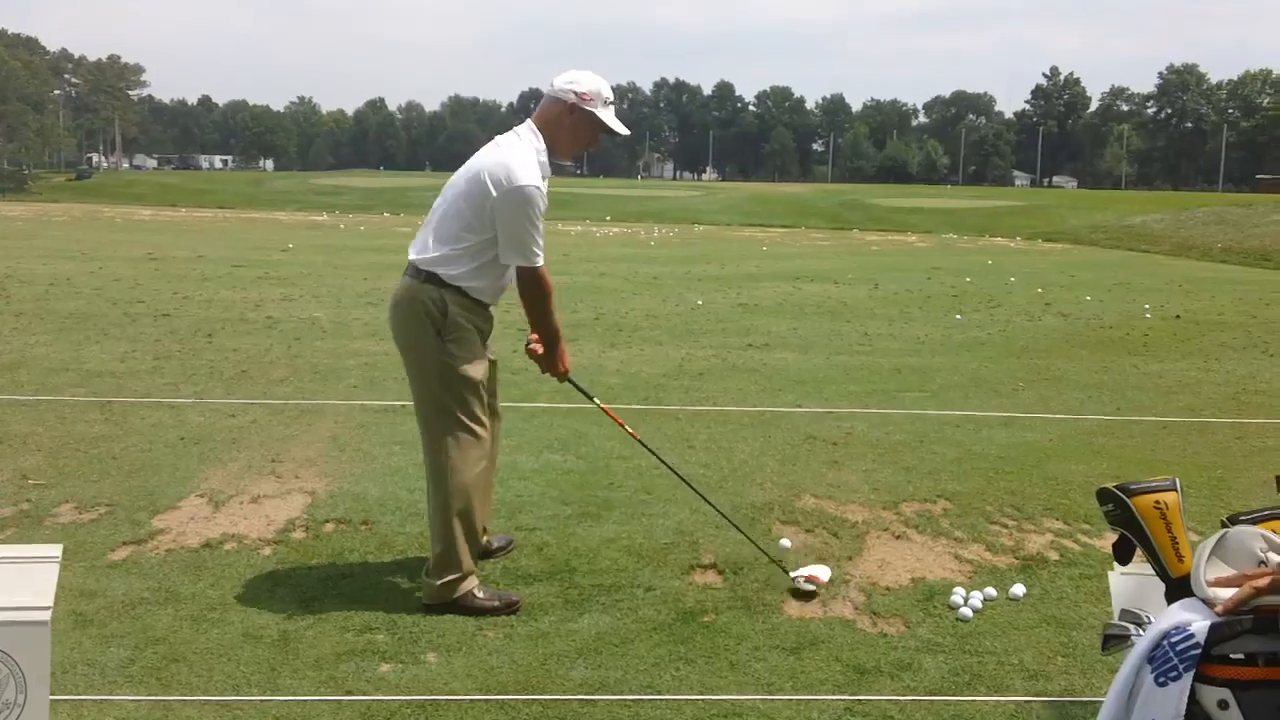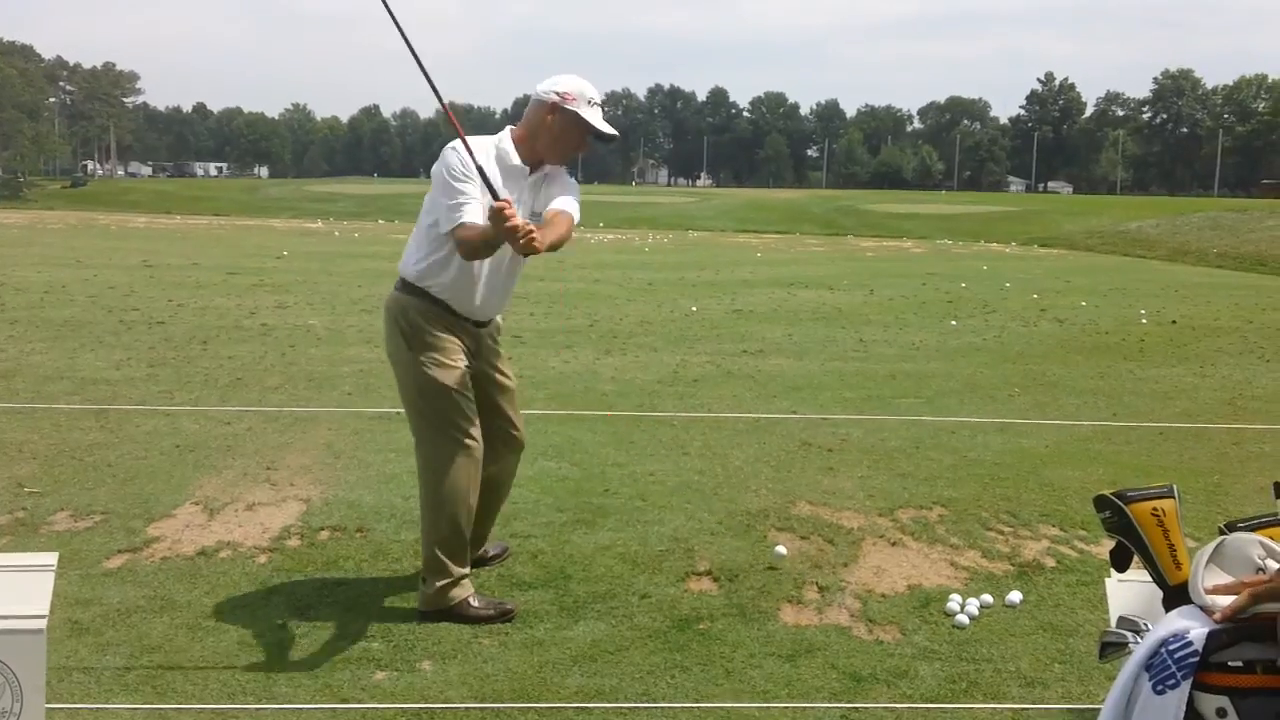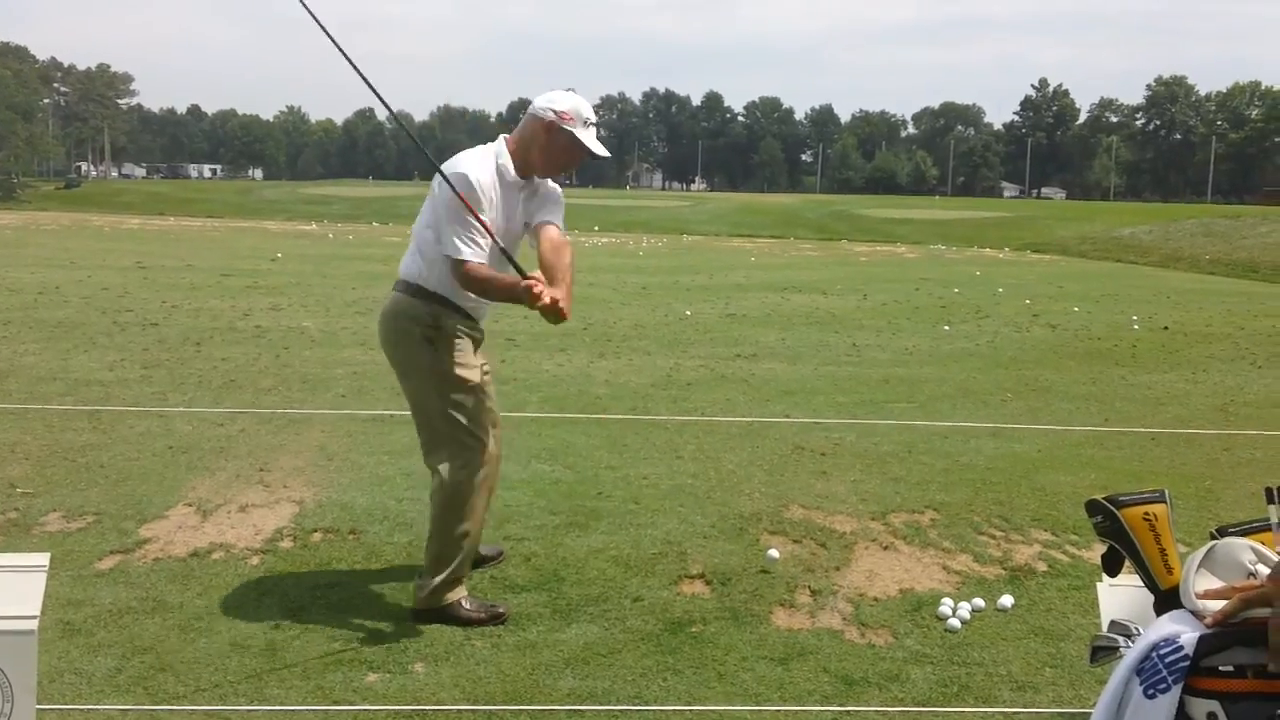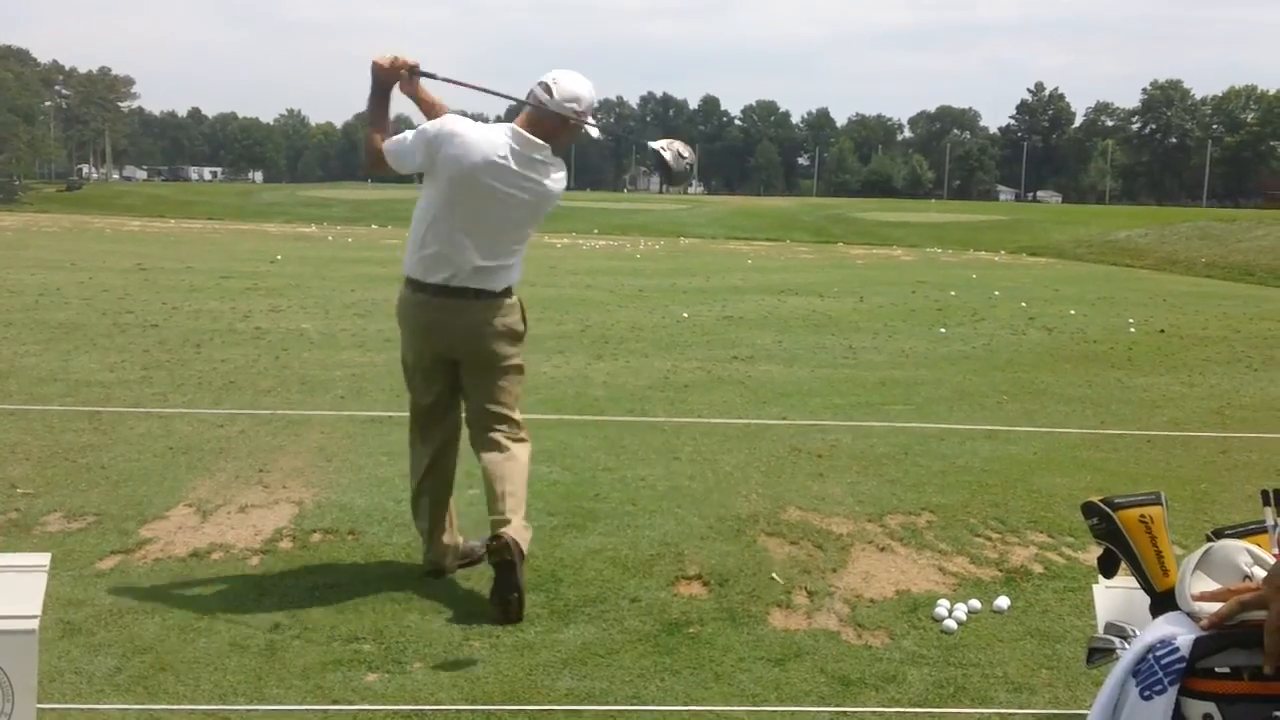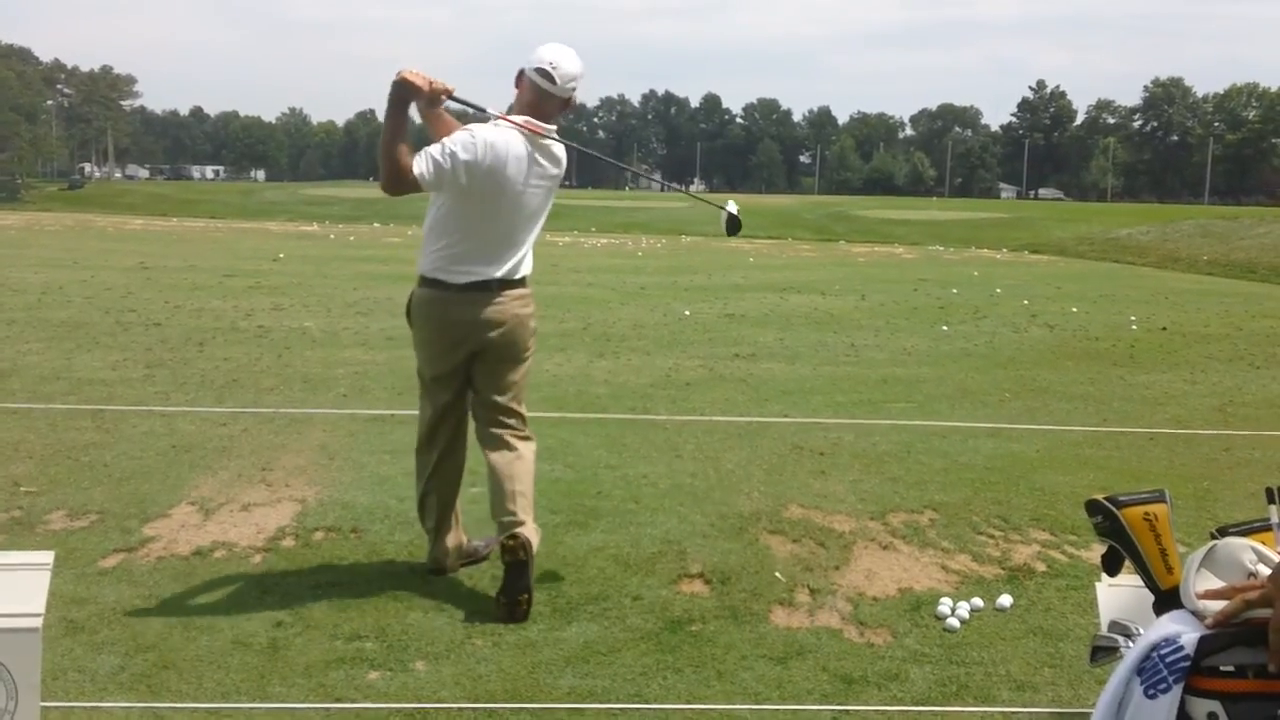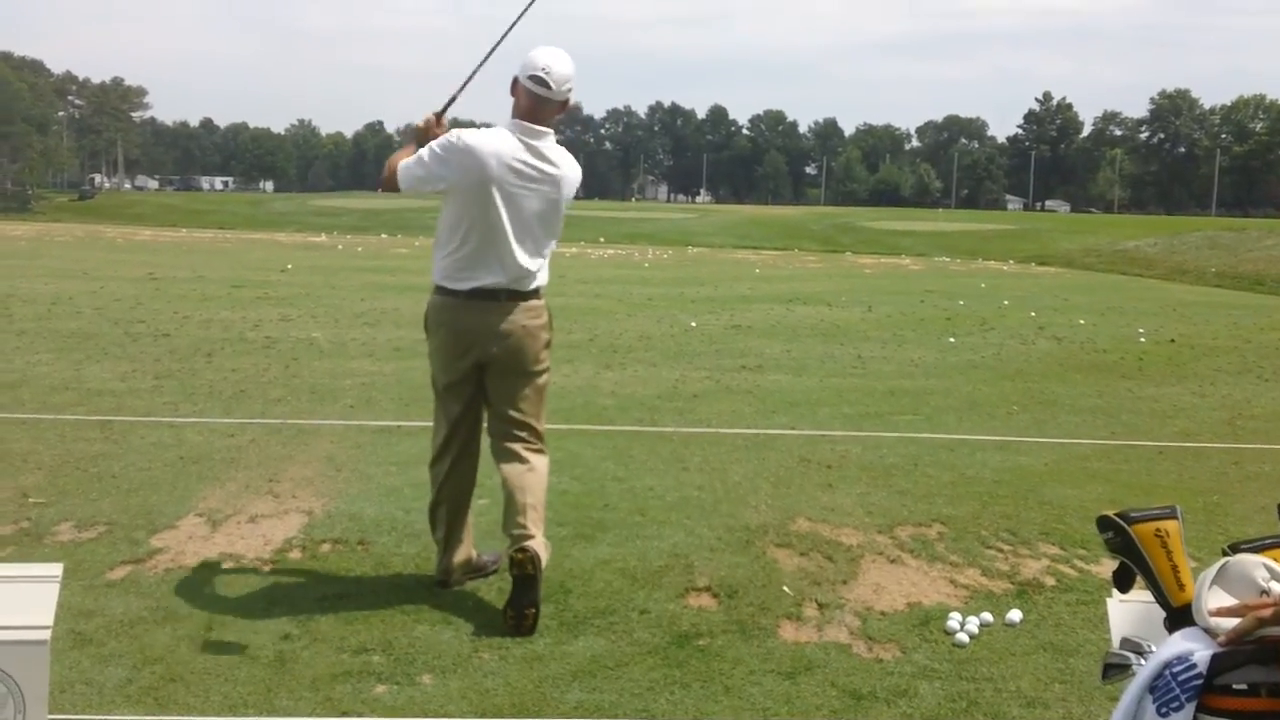
dt=0.4s
person 1, frame 1
left shoulder: (531, 161)
right shoulder: (519, 173)
left elbow: (532, 266)
right elbow: (530, 273)
left wrist: (546, 335)
right wrist: (554, 343)
left hip: (461, 308)
right hip: (439, 308)
left knee: (476, 426)
right knee: (460, 438)
left ankle: (466, 535)
right ankle: (449, 581)
person 1, frame 2
left shoulder: (560, 184)
right shoulder: (464, 154)
left elbow: (559, 227)
right elbow: (466, 243)
left wrist: (536, 234)
right wrist: (498, 231)
left hip: (480, 326)
right hip: (424, 319)
left knee: (505, 441)
right knee: (455, 449)
left ankle: (467, 545)
right ankle: (444, 589)
person 1, frame 3
left shoulder: (543, 190)
right shoulder: (470, 175)
left elbow: (553, 243)
right elbow: (466, 271)
left wrist: (555, 289)
right wrist: (524, 289)
left hip: (451, 322)
right hip: (427, 320)
left knee: (461, 436)
right knee: (468, 450)
left ankle: (456, 545)
right ankle: (441, 590)
person 1, frame 4
left shoulder: (455, 139)
right shoulder: (553, 178)
left elbow: (376, 154)
left wrist: (382, 88)
right wrist: (414, 87)
left hip: (423, 304)
right hip: (490, 315)
left knee: (432, 430)
right knee: (501, 431)
left ankle: (440, 545)
right ankle: (507, 536)
person 1, frame 5
left shoulder: (483, 143)
right shoulder: (555, 157)
left elbow: (396, 181)
left wrist: (399, 107)
right wrist: (432, 108)
left hip: (441, 303)
right hip: (507, 306)
left knee: (440, 429)
right knee: (507, 427)
left ankle: (445, 544)
right ankle: (518, 538)
person 1, frame 6
left shoulder: (466, 147)
right shoulder: (568, 171)
left elbow: (392, 179)
left wrist: (421, 140)
left hip: (454, 312)
right hip: (521, 317)
left knee: (453, 440)
right knee: (521, 440)
left ankle: (454, 557)
right ankle: (527, 551)
